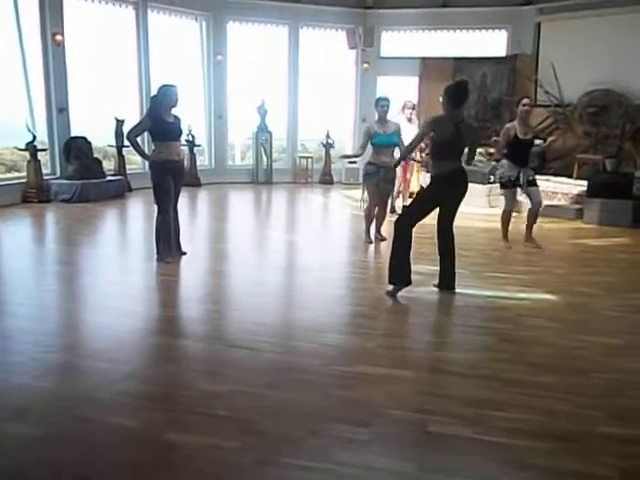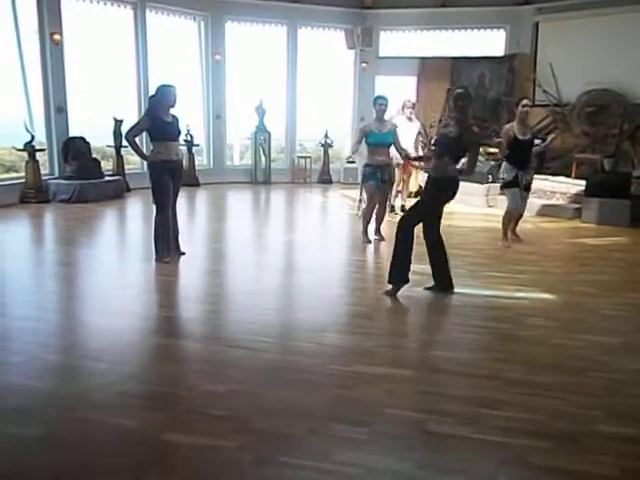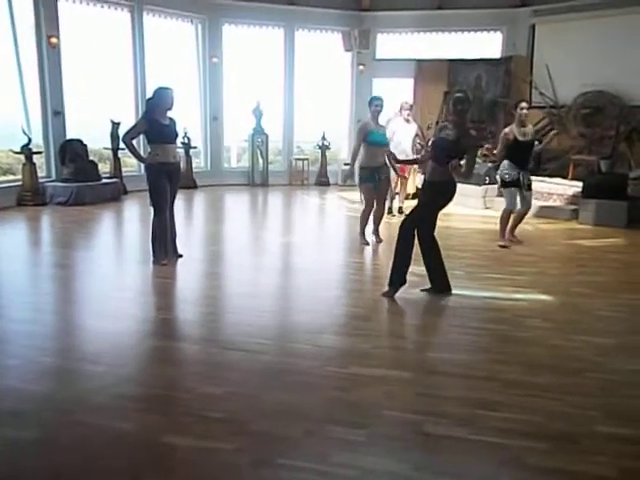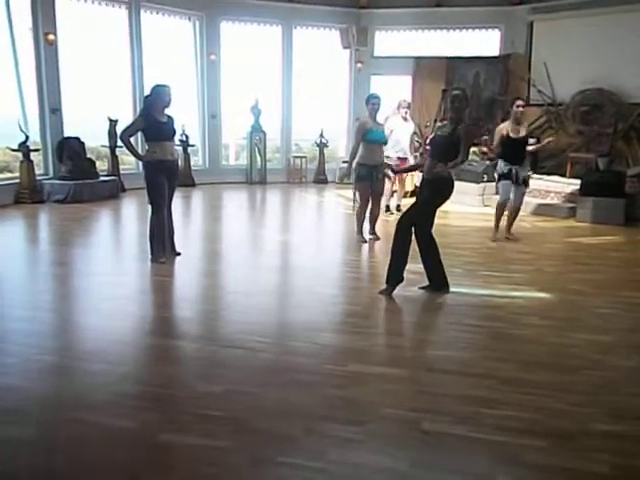
dt=0.3s
person 1, frame 1
left shoulder: (438, 121)
right shoulder: (469, 128)
left elbow: (413, 145)
right elbow: (469, 159)
left hip: (442, 183)
right hip: (457, 181)
left knee: (404, 223)
right knee: (445, 228)
left ankle: (400, 280)
right ankle: (446, 281)
person 1, frame 2
left shoulder: (470, 133)
right shoulder: (444, 124)
left elbow: (469, 168)
left wrist: (454, 169)
left hip: (443, 184)
right hip: (434, 182)
left knee: (406, 223)
right knee: (431, 230)
left ankle: (399, 278)
right ankle: (443, 282)
person 1, frame 3
left shoulder: (468, 137)
right shoulder: (441, 127)
left elbow: (468, 172)
left wrist: (458, 172)
right wrist: (403, 161)
left hip: (442, 188)
right hip: (428, 185)
left knee: (408, 226)
right knee: (425, 233)
left ankle: (396, 282)
right ankle: (440, 284)
person 1, frame 4
left shoulder: (463, 129)
right shoulder: (440, 127)
left elbow: (463, 157)
left wrist: (448, 168)
right wrist: (401, 170)
left hip: (439, 185)
right hip: (426, 182)
left knee: (405, 224)
right knee: (422, 231)
left ankle: (394, 280)
right ankle: (438, 282)
person 2, frame 1
left shoulder: (176, 119)
right shoulder: (153, 118)
right elbow: (131, 135)
left wrist: (180, 154)
right wrist: (146, 156)
left hip: (178, 165)
right hip: (161, 166)
left knee: (173, 207)
right knee: (164, 208)
left ankle: (175, 247)
right ankle: (163, 251)
person 2, frame 2
left shoulder: (174, 119)
right shoulder: (151, 118)
right elbow: (129, 135)
left wrist: (179, 154)
right wrist: (144, 156)
left hip: (176, 165)
right hip: (159, 166)
left knee: (172, 206)
right knee: (163, 208)
left ankle: (174, 247)
right ankle: (162, 251)
person 2, frame 3
left shoulder: (171, 121)
right shoulder: (148, 120)
right elbow: (127, 138)
left wrist: (176, 158)
right wrist: (141, 158)
left hip: (174, 167)
right hip: (157, 168)
left knee: (169, 209)
right knee: (160, 210)
left ankle: (171, 249)
right ankle: (160, 254)
person 2, frame 4
left shoulder: (169, 119)
right shoulder: (146, 118)
right elbow: (124, 135)
left wrist: (174, 155)
right wrist: (139, 156)
left hip: (172, 165)
right hip: (155, 166)
left knee: (167, 207)
right knee: (158, 208)
left ankle: (169, 247)
right ankle: (158, 251)
person 3, frame 1
left shoulder: (396, 127)
right shoulder: (370, 128)
left elbow: (402, 147)
right elbow: (361, 149)
right wrist: (351, 155)
left hip: (390, 169)
right hip: (373, 167)
left knee: (384, 203)
right knee: (373, 201)
left ankle: (378, 230)
right ankle: (367, 232)
person 3, frame 2
left shoulder: (392, 126)
right shoulder: (366, 127)
left elbow: (399, 147)
right elbow: (357, 144)
right wrist: (352, 153)
left hip: (387, 168)
right hip: (370, 168)
left knee: (383, 202)
right knee: (371, 202)
left ankle: (378, 230)
right ankle: (364, 232)
person 3, frame 3
left shoulder: (383, 128)
right shoulder: (365, 125)
right elbow: (357, 147)
left wrist: (396, 169)
right wrist: (351, 167)
left hip: (382, 169)
right hip: (367, 169)
left knee: (381, 203)
right knee: (369, 204)
left ankle: (376, 230)
right ankle: (362, 234)
person 3, frame 4
left shoulder: (381, 126)
right shoulder: (363, 124)
right elbow: (356, 146)
left wrist: (384, 168)
right wrist: (349, 167)
left hip: (378, 167)
right hip: (364, 167)
left knee: (376, 202)
right knee: (364, 202)
left ankle: (372, 229)
right ankle: (359, 232)
person 4, frame 1
left shoulder: (531, 129)
right shoulder: (509, 128)
right elbow: (498, 154)
left wrist: (545, 145)
right wrist: (497, 146)
left hip: (525, 170)
right hip: (509, 169)
left knee: (537, 202)
right knee: (510, 206)
left ankle: (528, 236)
right ankle: (504, 238)
person 4, frame 2
left shoulder: (530, 129)
right shoulder: (508, 129)
left elbow: (529, 151)
right elbow: (502, 154)
left wrist: (546, 144)
right wrist: (500, 147)
left hip: (525, 171)
right hip: (510, 170)
left knee: (521, 208)
right knee: (513, 206)
left ankle: (512, 230)
right ankle: (504, 237)
person 4, frame 3
left shoulder: (530, 129)
right shoulder: (508, 132)
left elbow: (530, 151)
right elbow: (499, 155)
left wrist: (547, 141)
left hip: (524, 171)
right hip: (509, 170)
left knee: (526, 206)
right knee: (510, 205)
left ankle: (511, 233)
right ankle: (502, 237)
person 4, frame 4
left shoulder: (525, 127)
right shoulder: (502, 128)
left elbow: (525, 148)
right elbow: (495, 151)
left wrist: (542, 144)
left hip: (522, 168)
right hip: (506, 166)
left knee: (517, 203)
right knee: (504, 198)
left ankle: (508, 231)
right ankle: (496, 229)
